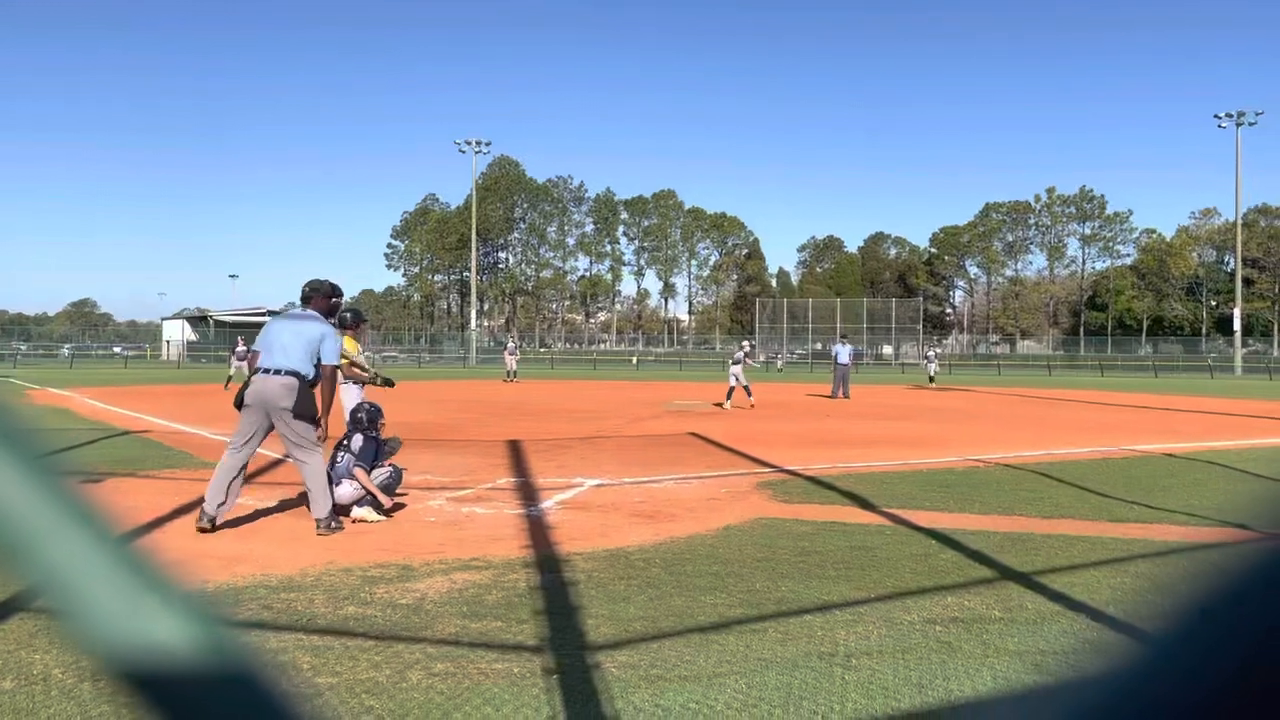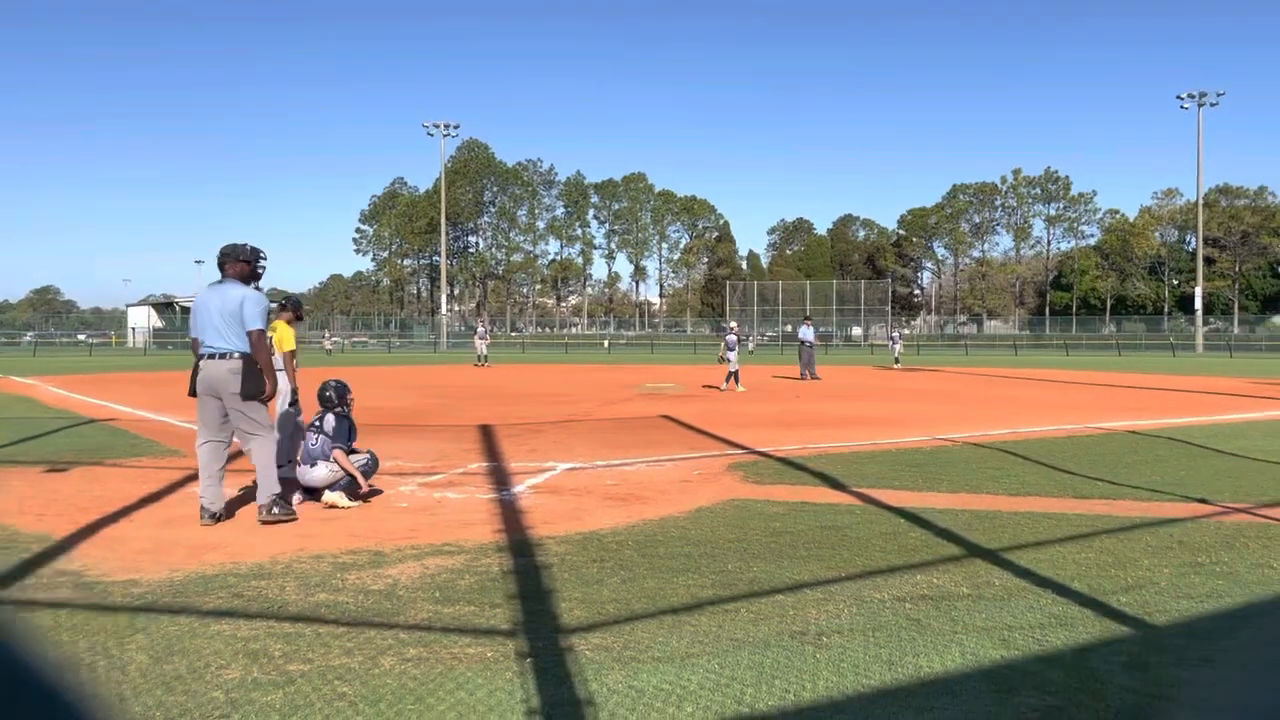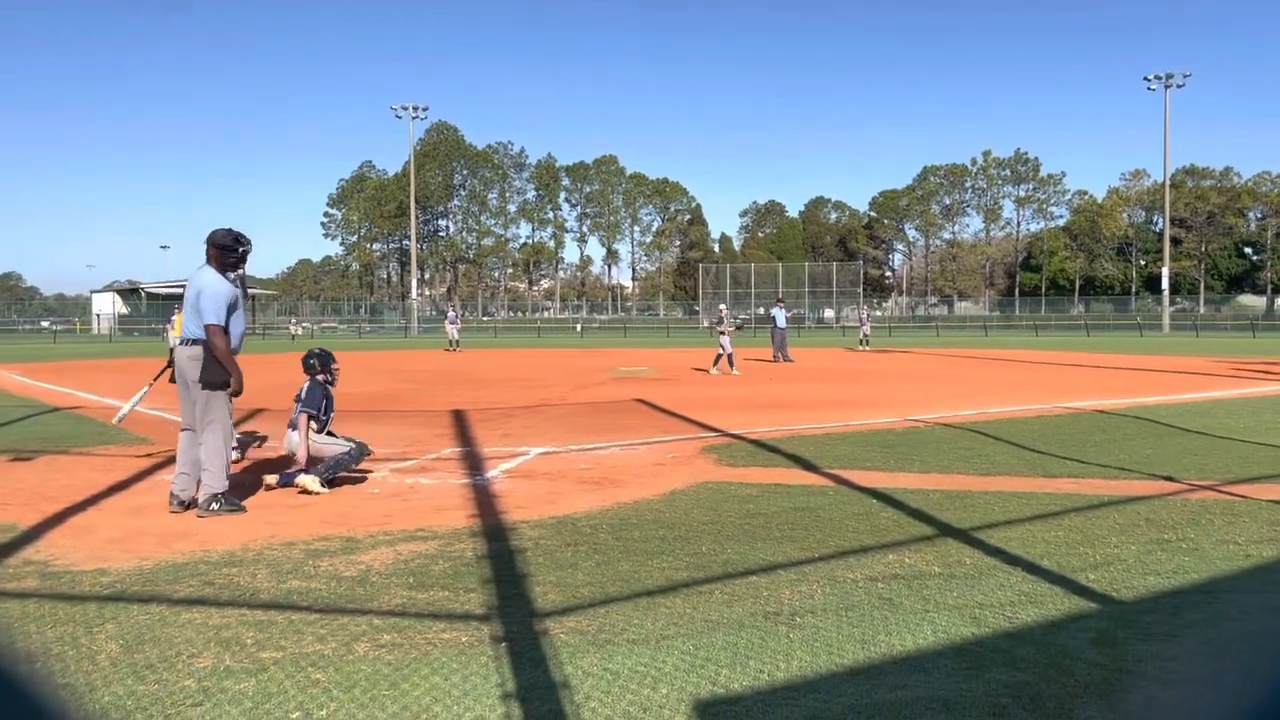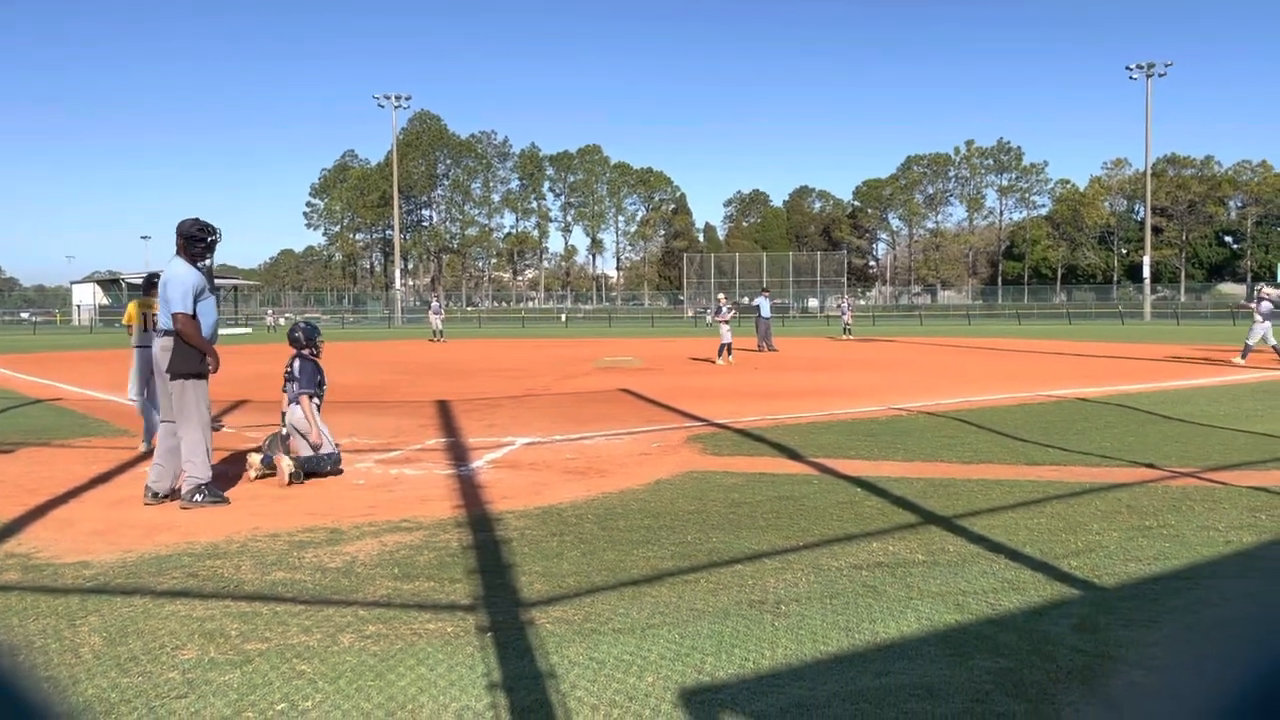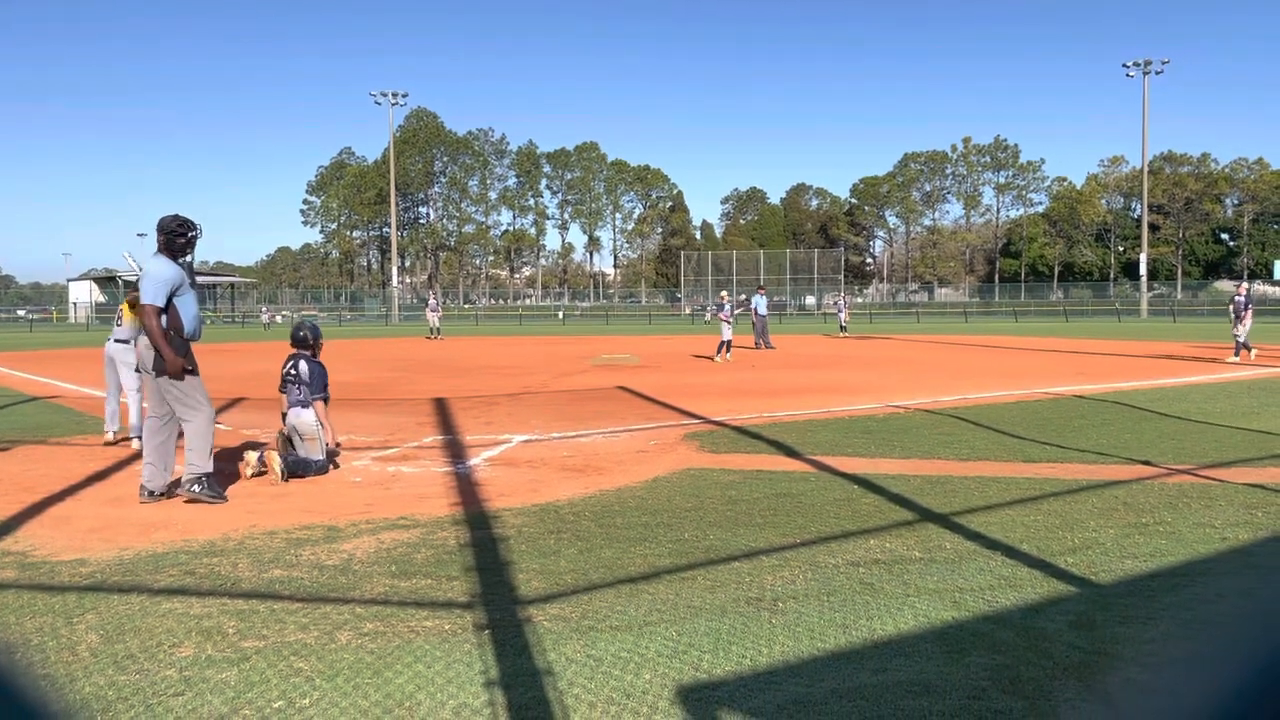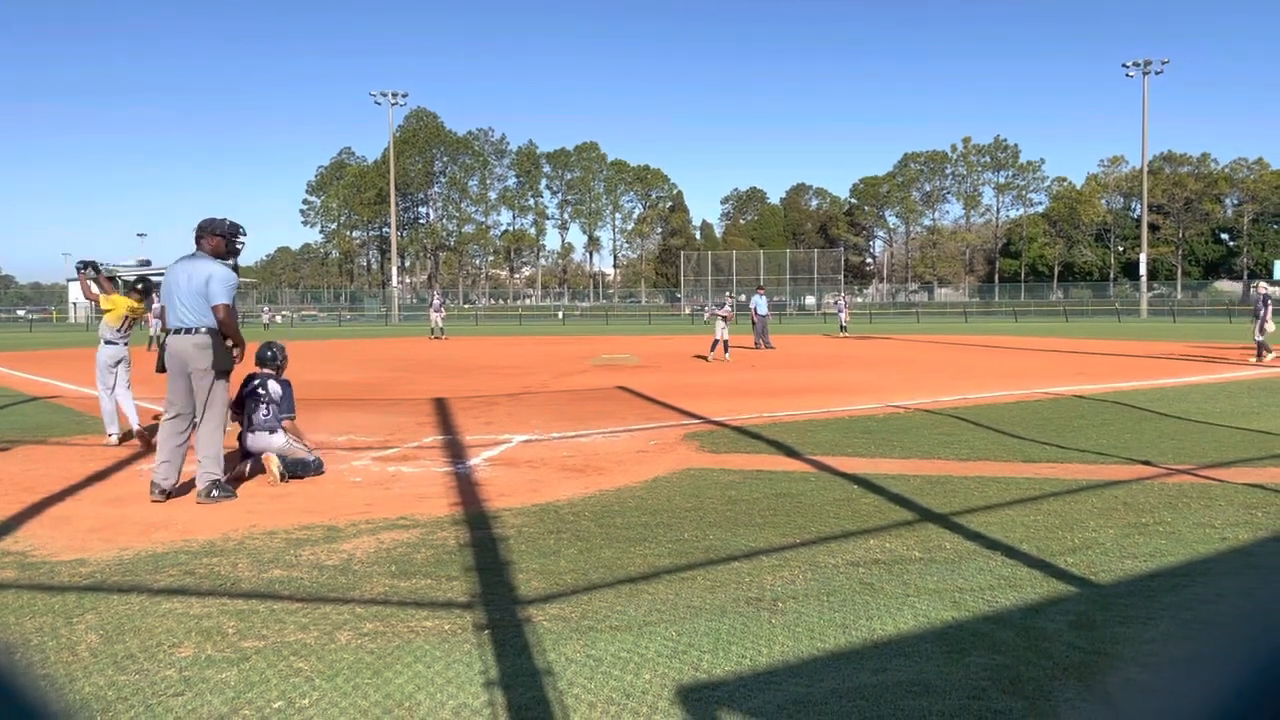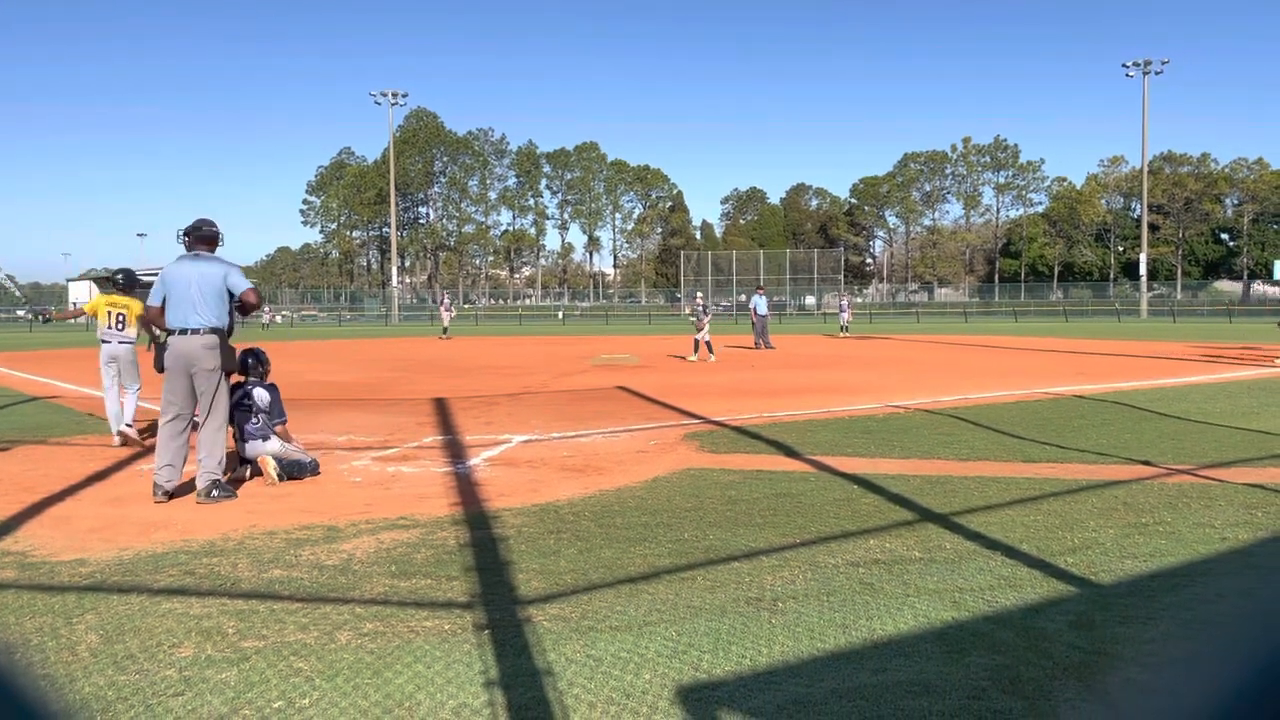
dt=0.7s
person 1, frame 1
left shoulder: (276, 321)
right shoulder: (327, 330)
left elbow: (252, 361)
right elbow: (328, 375)
right wrist: (323, 416)
left hip: (257, 386)
right hip: (290, 390)
left knee: (239, 450)
right knee: (309, 453)
left ankle: (211, 512)
right ankle: (324, 518)
person 1, frame 2
left shoulder: (202, 297)
right shoulder: (250, 295)
left elbow: (196, 344)
right elbow: (257, 341)
right wrist: (270, 378)
left hip: (205, 370)
right hip: (238, 371)
left knee: (210, 440)
right knee: (259, 435)
left ankle: (210, 507)
right ankle: (270, 501)
person 1, frame 3
left shoulder: (200, 276)
right shoulder: (218, 285)
right elbow: (215, 334)
right wrist: (235, 371)
left hip: (186, 355)
right hip: (205, 359)
left knee: (192, 428)
right knee: (215, 428)
left ankle: (182, 494)
right ankle: (212, 497)
person 1, frame 4
left shoulder: (183, 269)
right shoulder: (184, 274)
right elbow: (182, 323)
right wrist: (210, 351)
left hip: (170, 350)
right hip: (181, 351)
left knee: (172, 420)
right knee: (194, 419)
left ankle: (159, 486)
right ankle: (195, 488)
person 1, frame 5
left shoulder: (174, 266)
right shoulder: (162, 270)
right elbow: (148, 315)
right wrist: (170, 355)
left hip: (159, 350)
right hip: (166, 349)
left knee: (160, 416)
right knee: (198, 411)
left ankle: (153, 485)
right ankle: (196, 478)
person 1, frame 6
left shoulder: (174, 269)
right shoulder: (220, 272)
left elbow: (166, 313)
right elbow: (222, 315)
right wrist: (239, 342)
left hip: (174, 344)
right hip: (205, 345)
left knee: (176, 415)
right knee: (211, 417)
left ankle: (162, 481)
right ankle: (210, 484)
person 1, frame 7
left shoulder: (170, 269)
right shoulder: (225, 268)
left elbow: (152, 313)
right elbow: (253, 299)
right wrist: (241, 309)
left hip: (175, 346)
right hip: (209, 345)
left knee: (173, 416)
right knee: (213, 416)
left ankle: (163, 483)
right ankle: (210, 484)
